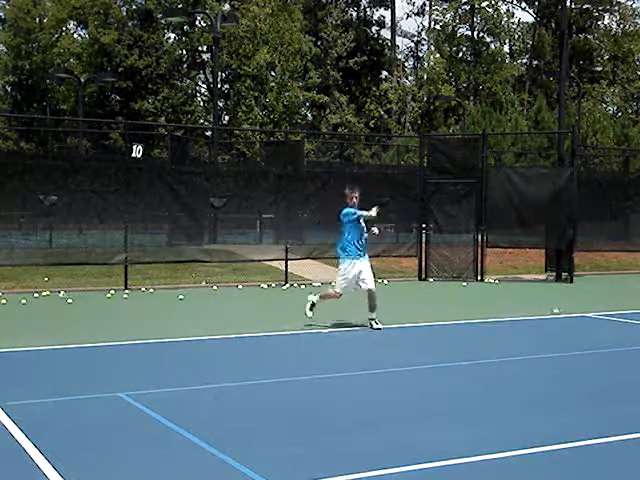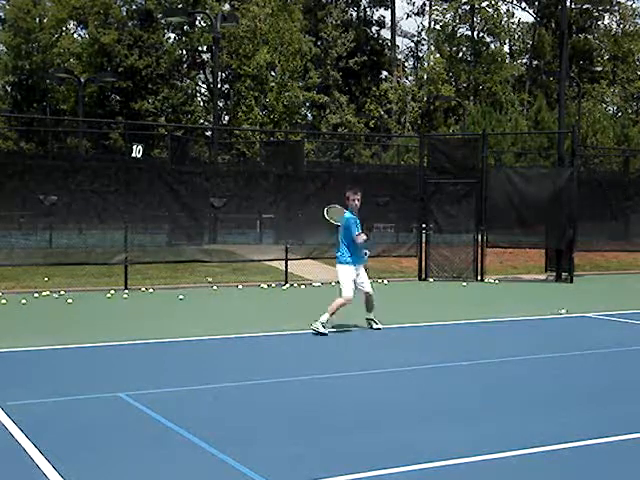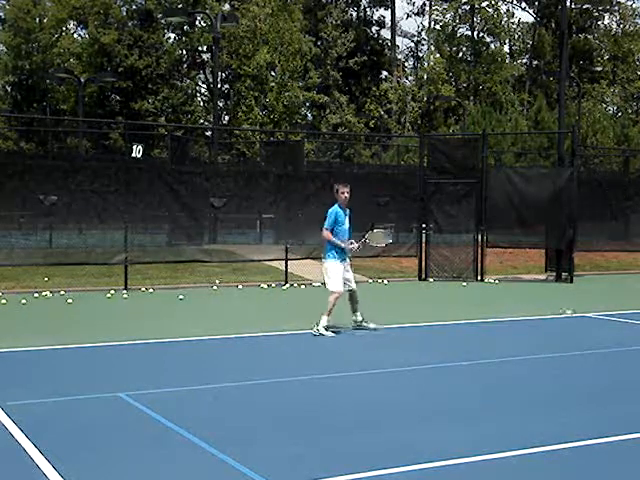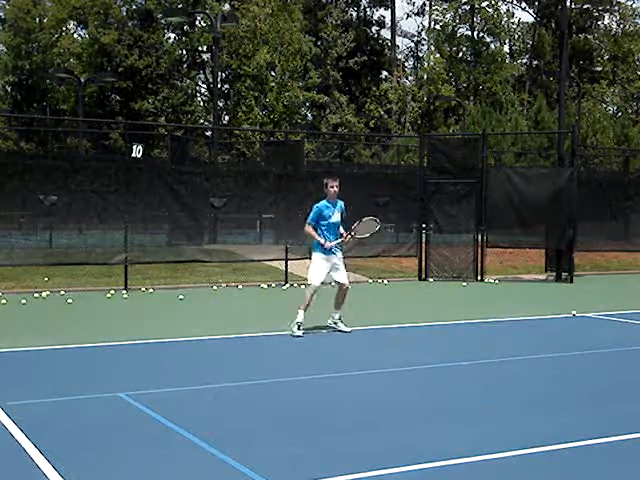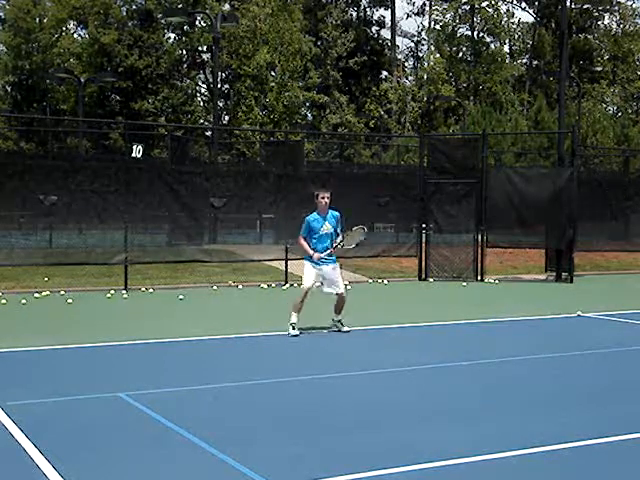
dt=0.2s
person 1, frame 1
left shoulder: (358, 213)
right shoulder: (346, 212)
right elbow: (371, 214)
left wrist: (373, 230)
right wrist: (373, 210)
left hip: (362, 258)
right hip: (348, 260)
left knee: (371, 290)
right knee: (337, 292)
left ankle: (372, 318)
right ankle: (314, 299)
person 1, frame 2
left shoulder: (354, 217)
right shoulder: (350, 218)
right elbow: (360, 239)
left wrist: (362, 250)
right wrist: (363, 237)
left hip: (357, 264)
right hip: (346, 264)
left knee: (369, 293)
right knee: (347, 297)
left ankle: (370, 319)
right ankle: (320, 322)
person 1, frame 3
left shoulder: (346, 212)
right shoulder: (334, 211)
right elbow: (325, 234)
left wrist: (349, 242)
right wrist: (343, 245)
left hip: (343, 258)
right hip: (332, 259)
left knee: (352, 290)
right knee: (337, 292)
left ankle: (358, 320)
right ankle: (320, 326)
person 1, frame 4
left shoulder: (341, 205)
right shoulder: (319, 207)
right elbow: (307, 227)
left wrist: (343, 232)
right wrist: (323, 242)
left hip: (336, 253)
right hip: (321, 254)
left knee: (344, 285)
right knee: (313, 286)
left ankle: (334, 320)
right ankle: (298, 321)
person 1, frame 5
left shoulder: (335, 216)
right shoulder: (310, 220)
right elbow: (301, 239)
right wrist: (311, 253)
left hip: (330, 263)
right hip: (312, 262)
left knee: (342, 294)
right knee: (306, 288)
left ankle: (336, 321)
right ankle: (293, 322)
